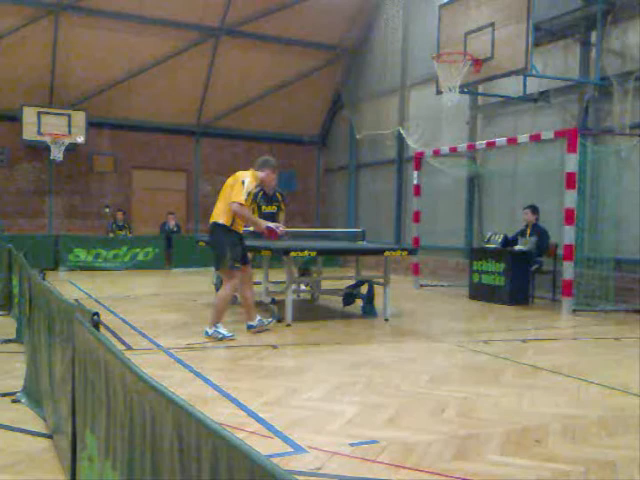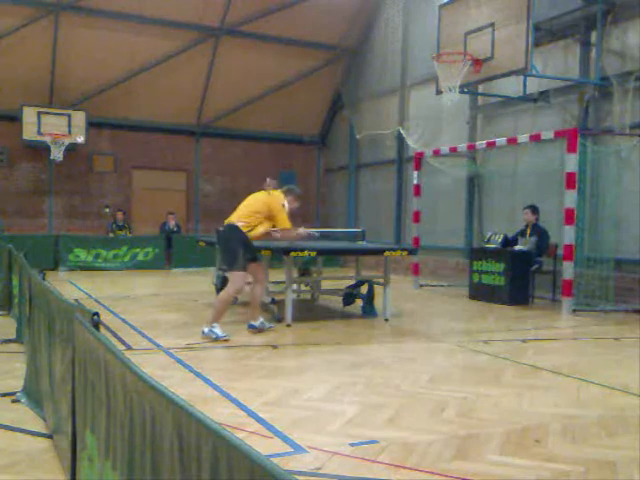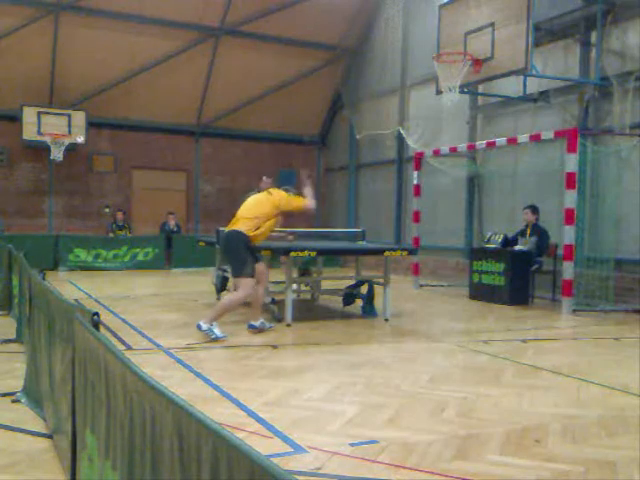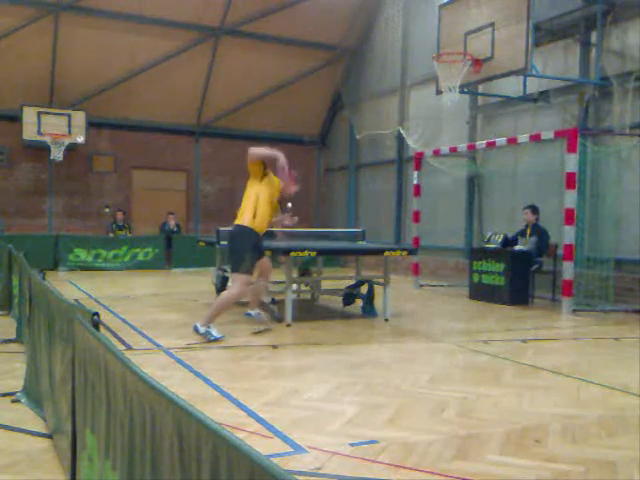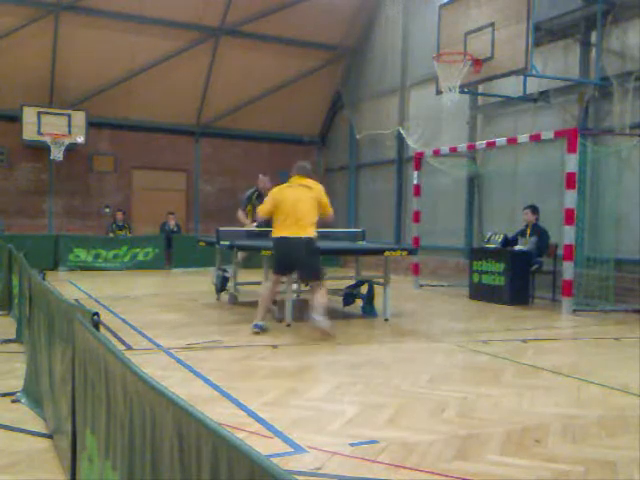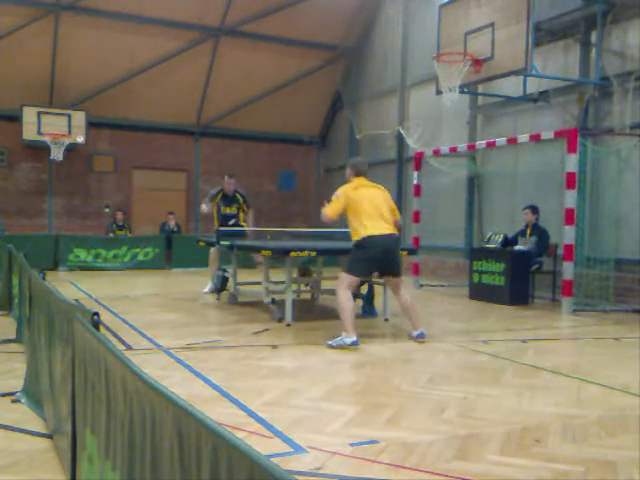
dt=0.5s
person 1, frame 1
left shoulder: (249, 181)
right shoulder: (245, 178)
right elbow: (236, 208)
left wrist: (267, 224)
right wrist: (259, 224)
left hip: (233, 234)
right hip: (223, 232)
left knee: (246, 277)
right knee: (232, 282)
left ankle: (253, 321)
right ankle: (213, 327)
person 1, frame 2
left shoulder: (269, 197)
right shoulder: (280, 201)
right elbow: (287, 233)
left wrist: (279, 235)
right wrist: (300, 234)
left hip: (240, 237)
right hip: (233, 236)
left knee: (260, 276)
right knee: (237, 284)
left ankle: (255, 321)
right ankle: (211, 327)
person 1, frame 3
left shoulder: (266, 197)
right shoulder: (281, 197)
right elbow: (310, 206)
right wrist: (308, 192)
left hip: (240, 240)
right hip: (237, 241)
left knee: (262, 276)
right knee: (246, 291)
left ankle: (256, 321)
right ankle: (207, 323)
person 1, frame 4
left shoulder: (274, 193)
right shoulder: (263, 177)
right elbow: (252, 152)
right wrist: (277, 156)
left hip: (252, 237)
right hip: (244, 234)
left knee: (266, 271)
right knee: (240, 288)
left ankle: (253, 310)
right ankle: (204, 325)
person 1, frame 5
left shoulder: (278, 191)
right shoulder: (317, 189)
left elbow: (260, 216)
right elbow: (329, 217)
left wrist: (264, 205)
left hip: (282, 243)
right hip: (305, 244)
left knee: (273, 283)
right knee: (318, 289)
left ankle: (259, 322)
right ankle: (318, 314)
person 1, frame 6
left shoulder: (346, 190)
right shoulder: (381, 190)
left elbow: (328, 217)
right elbow: (398, 221)
left wrist: (324, 211)
left hip: (368, 243)
right hip: (390, 241)
left knee: (343, 288)
right knee: (399, 288)
left ankle: (349, 337)
right ankle: (417, 331)
